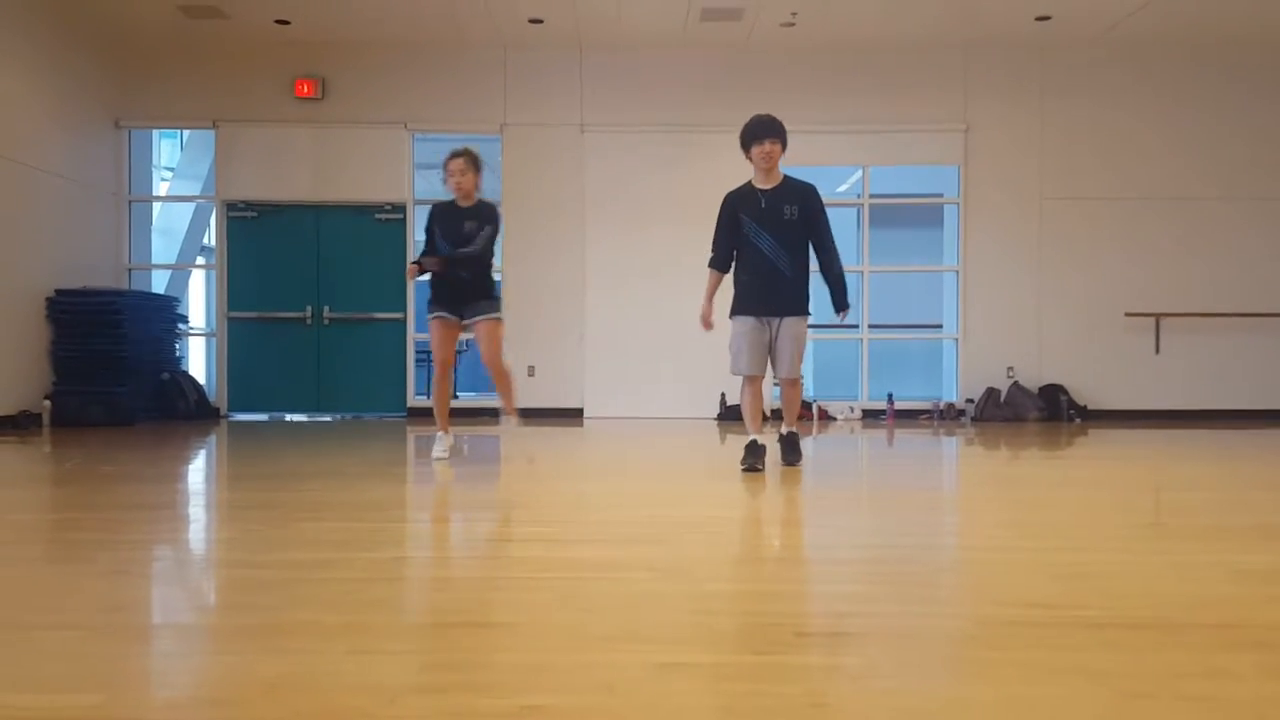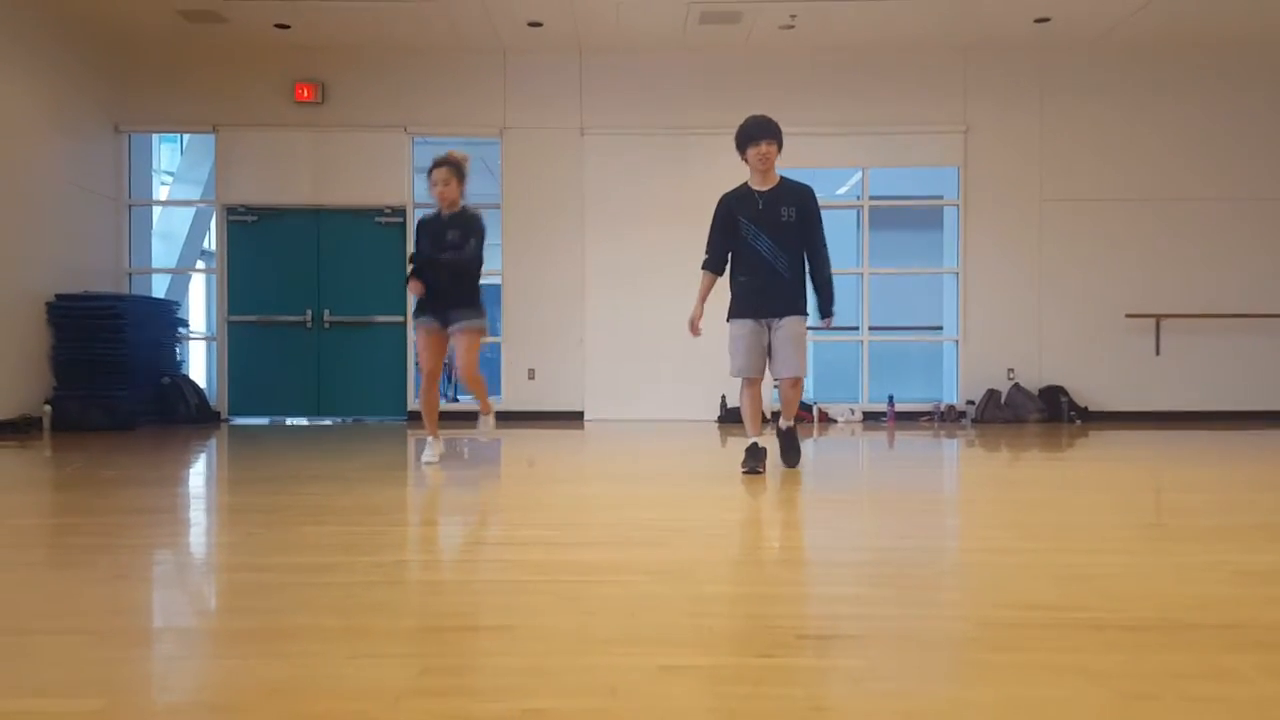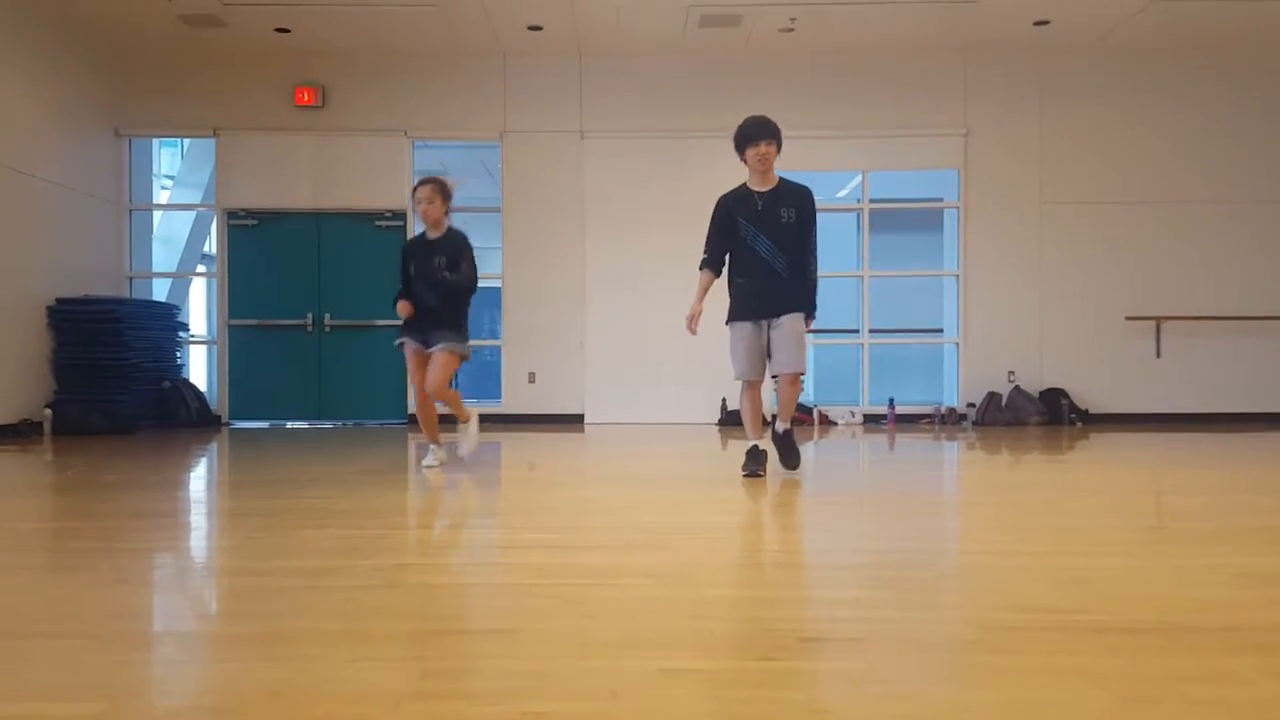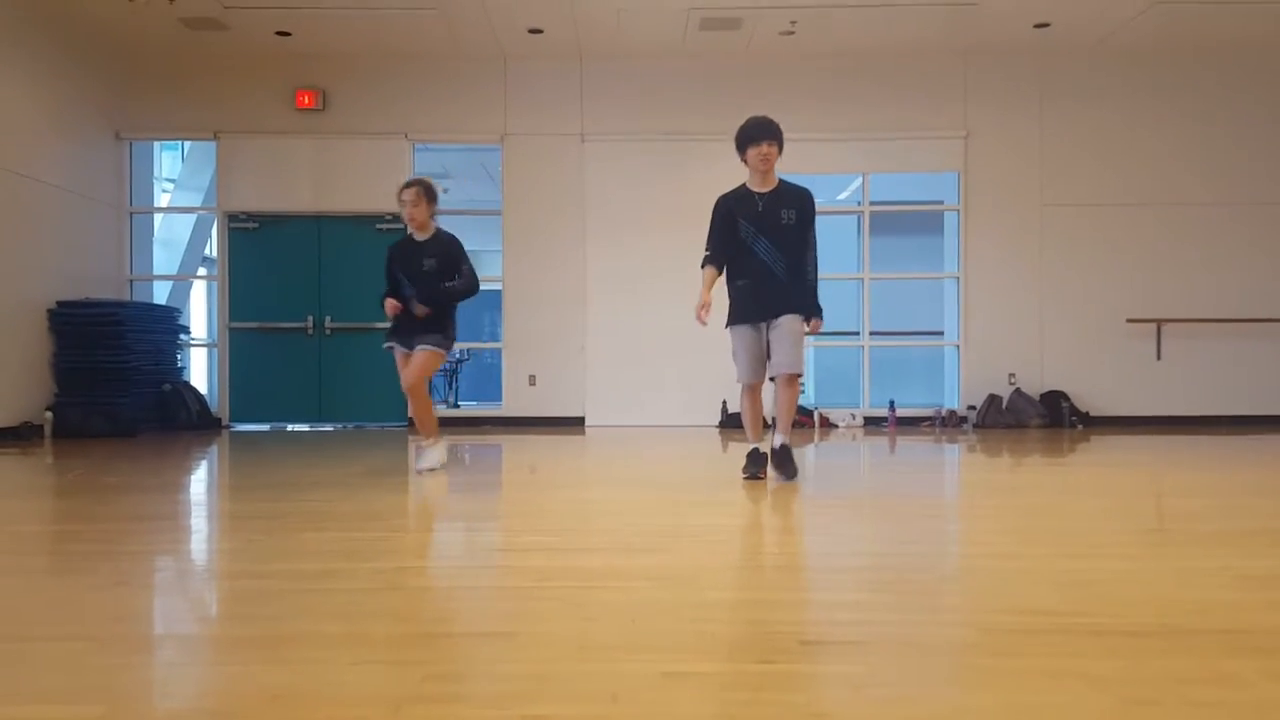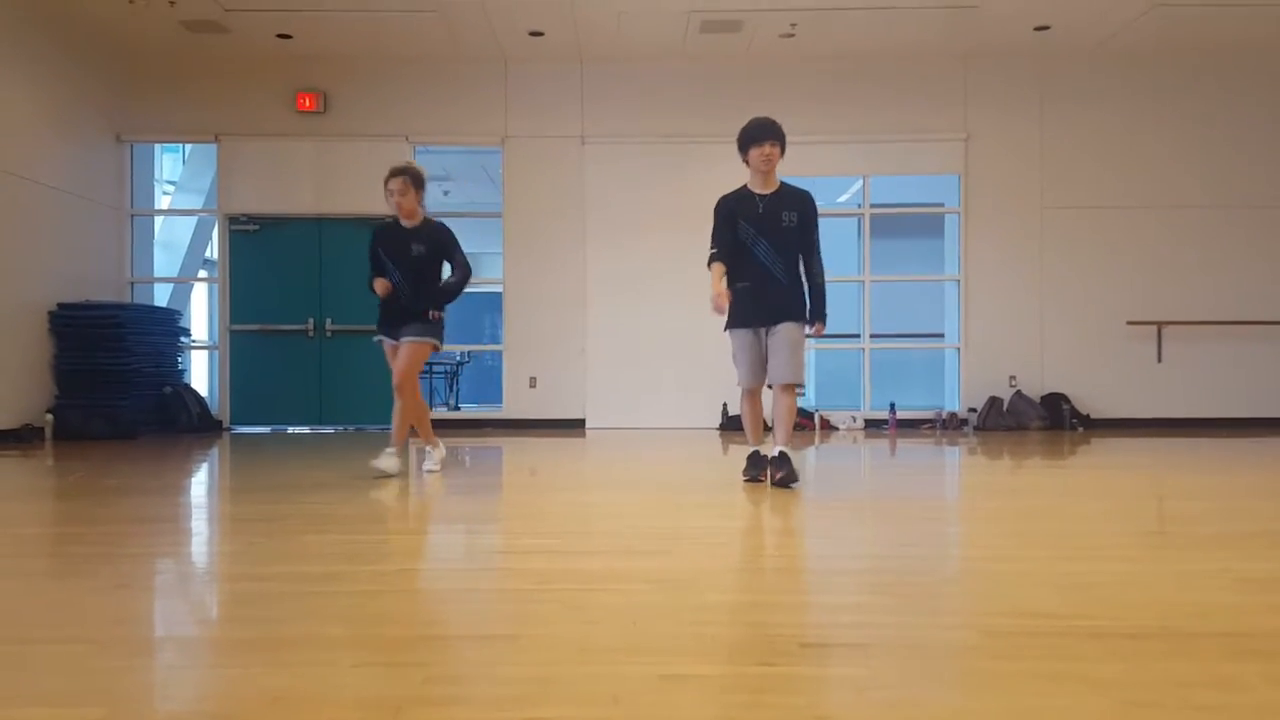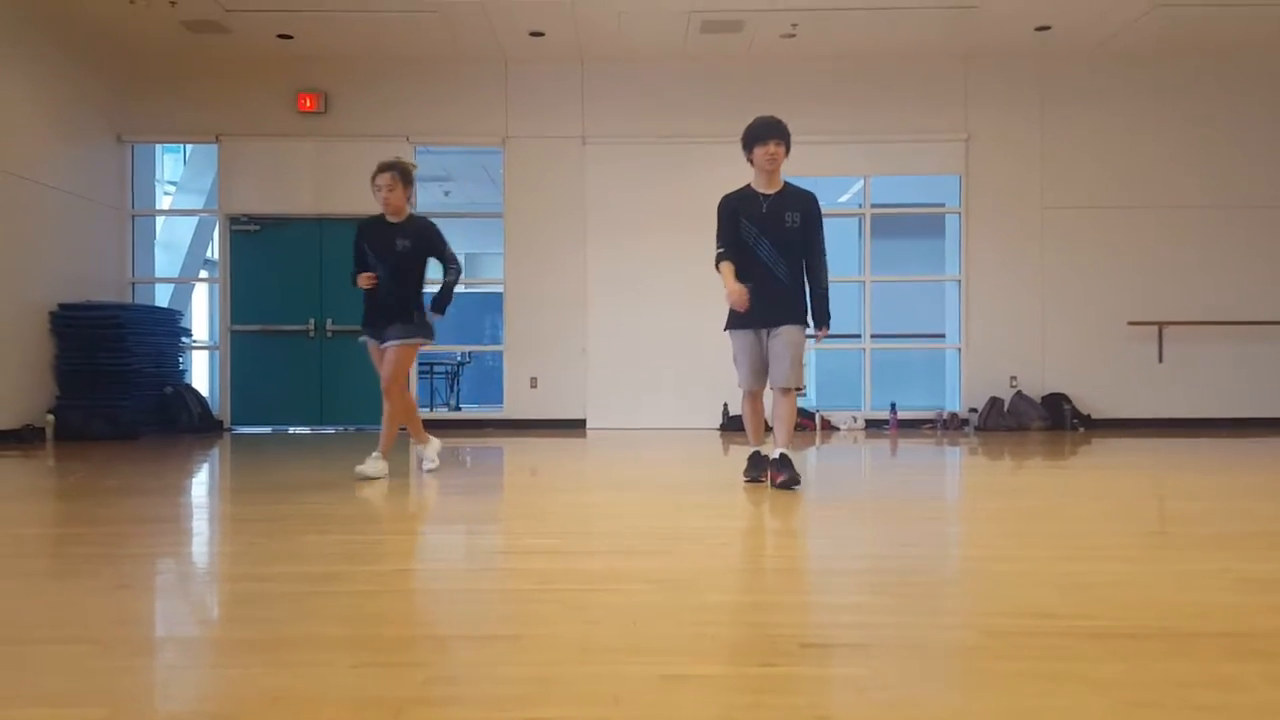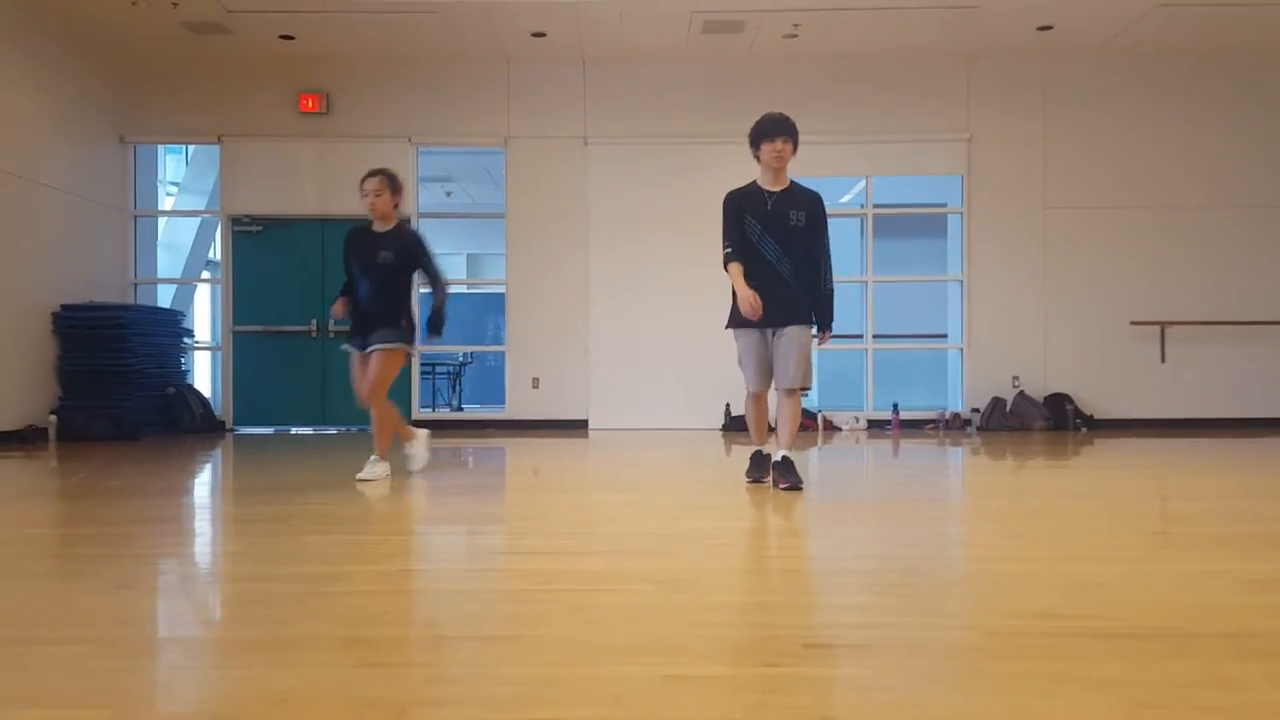
dt=0.1s
person 1, frame 1
left shoulder: (804, 194)
right shoulder: (735, 201)
left elbow: (824, 247)
right elbow: (721, 255)
left wrist: (839, 296)
right wrist: (708, 300)
left hip: (792, 304)
right hip: (748, 305)
left knee: (790, 377)
right knee: (751, 375)
left ankle: (789, 433)
right ankle: (754, 443)
person 1, frame 2
left shoulder: (801, 196)
right shoulder: (731, 202)
left elbow: (817, 252)
right elbow: (715, 256)
left wrist: (826, 301)
right wrist: (700, 303)
left hip: (789, 305)
right hip: (745, 306)
left knee: (791, 377)
right knee: (750, 377)
left ankle: (787, 427)
right ankle: (755, 446)
person 1, frame 3
left shoulder: (799, 197)
right shoulder: (729, 204)
left elbow: (808, 255)
right elbow: (714, 257)
left wrist: (810, 304)
right wrist: (698, 300)
left hip: (788, 306)
right hip: (744, 308)
left knee: (790, 375)
right knee: (750, 380)
left ankle: (783, 429)
right ankle: (755, 449)
person 1, frame 4
left shoulder: (799, 198)
right shoulder: (728, 204)
left elbow: (807, 257)
right elbow: (714, 254)
left wrist: (813, 307)
right wrist: (705, 293)
left hip: (787, 306)
right hip: (744, 308)
left knee: (787, 375)
right knee: (750, 383)
left ankle: (780, 444)
right ankle: (756, 451)
person 1, frame 5
left shoulder: (801, 201)
right shoulder: (729, 205)
left elbow: (812, 260)
right elbow: (720, 252)
left wrist: (819, 310)
right wrist: (718, 286)
left hip: (788, 311)
right hip: (744, 312)
left knee: (785, 383)
right knee: (750, 387)
left ankle: (780, 456)
right ankle: (756, 454)
person 1, frame 6
left shoulder: (805, 202)
right shoulder: (732, 203)
left elbow: (816, 261)
right elbow: (724, 252)
left wrist: (822, 313)
right wrist: (731, 283)
left hip: (789, 313)
right hip: (746, 313)
left knee: (785, 386)
right knee: (751, 388)
left ankle: (780, 458)
right ankle: (756, 454)
person 1, frame 7
left shoulder: (810, 202)
right shoulder: (737, 200)
left elbow: (820, 262)
right elbow: (732, 252)
left wrist: (825, 316)
right wrist: (741, 287)
left hip: (795, 313)
right hip: (751, 313)
left knee: (790, 386)
right knee: (756, 389)
left ankle: (783, 460)
right ankle: (759, 453)
person 2, frame 1
left shoulder: (487, 212)
right shoulder: (438, 212)
left elbow: (481, 251)
right elbow: (430, 252)
left wrist: (445, 260)
right wrist: (417, 266)
left hip: (481, 297)
right hip: (444, 297)
left knee: (493, 363)
right knee: (441, 366)
left ankle: (510, 414)
right ankle: (443, 433)
person 2, frame 2
left shoulder: (471, 220)
right shoulder: (425, 224)
left elbow: (469, 262)
left wrist: (428, 260)
right wrist: (413, 280)
left hip: (465, 306)
right hip: (431, 307)
left knee: (466, 370)
right knee: (428, 373)
left ankle: (486, 408)
right ankle: (433, 439)
person 2, frame 3
left shoulder: (458, 242)
right shoulder: (411, 247)
left elbow: (468, 284)
right elbow: (406, 287)
left wrist: (433, 279)
right wrist: (401, 302)
left hip: (450, 328)
right hip: (416, 327)
left knee: (434, 388)
right knee: (420, 392)
left ankle: (466, 418)
right ankle: (435, 447)
person 2, frame 4
left shoulder: (447, 245)
right shoulder: (398, 249)
left elbow: (470, 284)
right elbow: (391, 288)
left wrist: (434, 299)
right wrist: (388, 302)
left hip: (436, 330)
right hip: (403, 329)
left knee: (412, 385)
right knee: (416, 392)
left ankle: (431, 442)
right ankle: (435, 446)
person 2, frame 5
left shoulder: (437, 232)
right shoulder: (381, 234)
left elbow: (463, 271)
right elbow: (374, 273)
left wrist: (440, 297)
right wrist: (376, 283)
left hip: (423, 321)
right hip: (391, 320)
left knee: (402, 381)
right knee: (408, 387)
left ankle: (394, 451)
right ankle: (433, 446)
person 2, frame 6
left shoulder: (423, 228)
right shoulder: (366, 229)
left elbow: (451, 264)
right elbow: (359, 270)
left wrist: (442, 297)
right wrist: (359, 280)
left hip: (408, 319)
right hip: (375, 319)
left knee: (390, 386)
right knee: (396, 390)
left ankle: (381, 457)
right ankle: (425, 442)
person 2, frame 7
left shoulder: (407, 239)
right shoulder: (354, 238)
left elbow: (435, 279)
left wrist: (437, 314)
right wrist: (341, 302)
left hip: (394, 326)
right hip: (361, 328)
left knee: (374, 393)
right knee: (366, 398)
left ankle: (380, 460)
right ankle: (413, 436)
